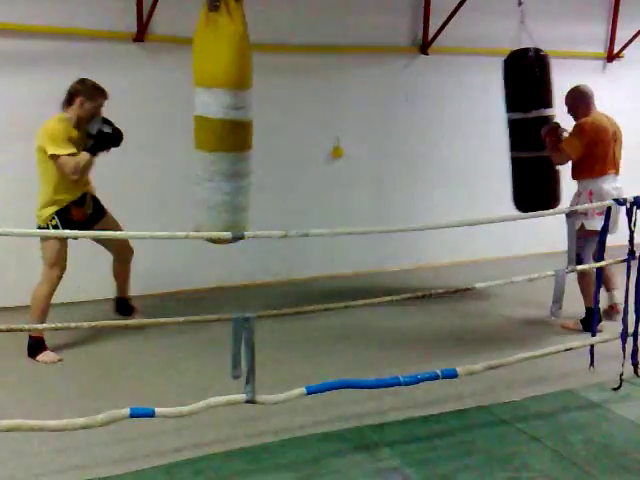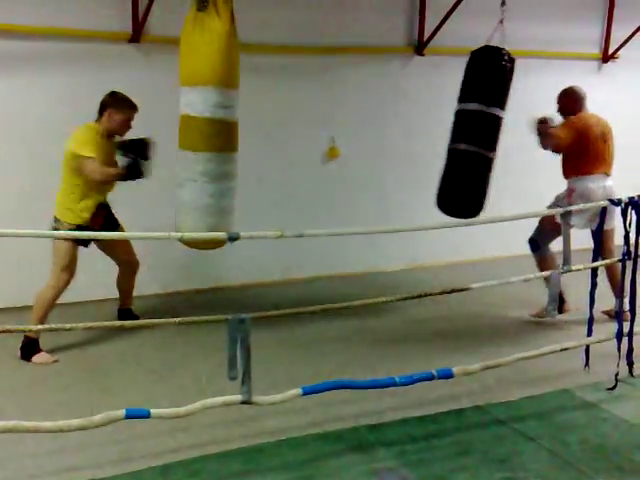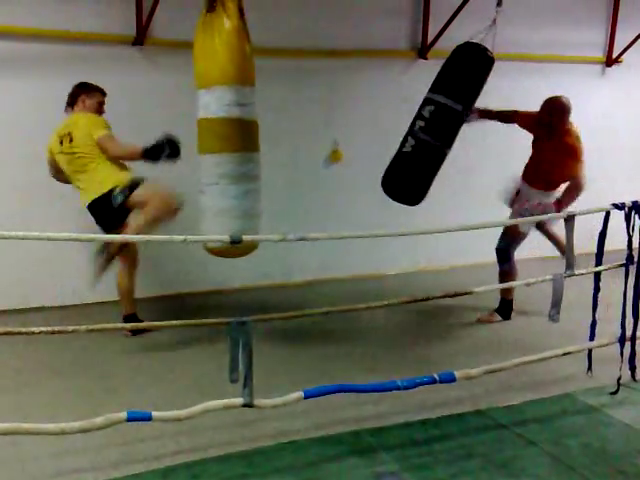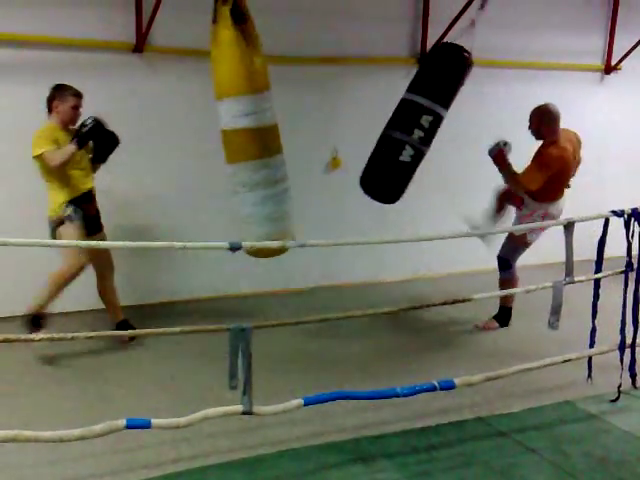
dt=0.4s
person 1, frame 1
left shoulder: (81, 125)
right shoulder: (54, 130)
left elbow: (84, 156)
right elbow: (74, 171)
left wrist: (102, 141)
right wrist: (95, 146)
left hip: (84, 201)
right hip: (57, 210)
left knee: (124, 251)
right knee: (53, 274)
left ankle: (122, 303)
right ankle: (35, 343)
person 1, frame 2
left shoulder: (107, 139)
right shoulder: (87, 135)
left elbow: (109, 170)
right elbow: (96, 175)
right wrist: (126, 171)
left hip: (98, 212)
right hip: (73, 217)
left knee: (130, 264)
right knee: (61, 279)
left ankle: (125, 313)
right ankle: (29, 344)
person 1, frame 3
left shoulder: (55, 138)
right shoulder: (89, 121)
left elbow: (56, 173)
right elbow: (116, 151)
right wrist: (151, 152)
left hip: (98, 202)
right hip: (114, 189)
left knee: (130, 258)
right knee: (168, 203)
left ankle: (130, 318)
right ankle: (112, 248)
person 1, frame 4
left shoulder: (73, 136)
right shoulder: (45, 136)
left elbow: (89, 169)
right elbow: (55, 164)
left wrist: (102, 152)
right wrist: (79, 143)
left hip: (84, 207)
right hip: (67, 208)
left knee: (105, 267)
right knee: (76, 263)
left ankle: (121, 324)
right ankle: (35, 315)
person 2, frame 1
left shoulder: (586, 126)
right shoulder: (611, 122)
left elbow: (560, 158)
left wrist: (551, 139)
right wrist: (566, 139)
left hip: (593, 192)
right hip: (611, 189)
left knee: (580, 255)
right knee: (597, 252)
left ankle: (591, 319)
right ankle: (613, 302)
person 2, frame 2
left shoulder: (575, 123)
right shoulder: (603, 124)
left elbow: (550, 142)
left wrist: (543, 129)
left hip: (581, 190)
right hip: (605, 189)
left knee: (537, 241)
right knee: (608, 252)
left ankle: (557, 300)
right ankle: (621, 307)
person 2, frame 3
left shoulder: (571, 145)
right shoulder: (546, 122)
left elbow: (577, 185)
right elbow: (513, 116)
left wrist: (557, 208)
right wrist: (482, 113)
left hip: (538, 199)
right hip: (528, 188)
left knee: (504, 250)
left ankle: (505, 308)
right ankle: (564, 247)
person 2, frame 4
left shoulder: (550, 155)
right shoulder: (571, 137)
left elbow: (522, 185)
right elbow: (577, 161)
left wrist: (502, 163)
left hip: (542, 210)
right hip: (533, 196)
left knee: (506, 258)
right knee: (505, 194)
left ankle: (503, 315)
